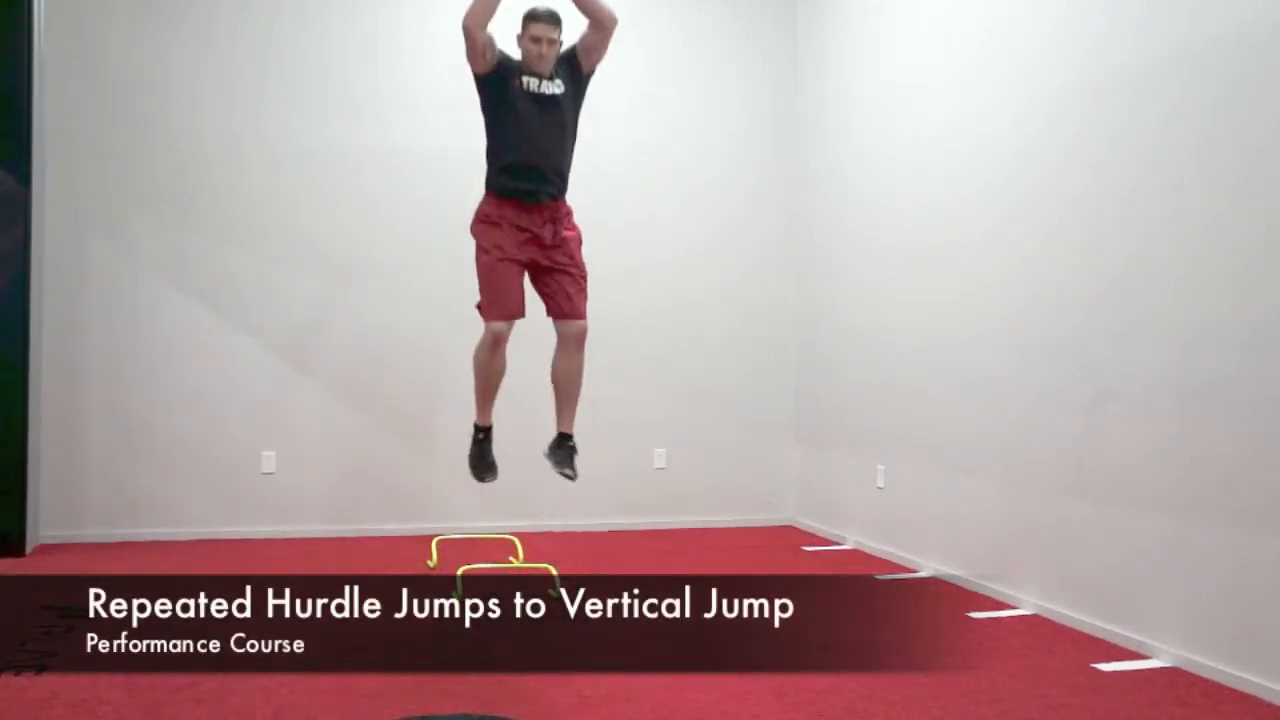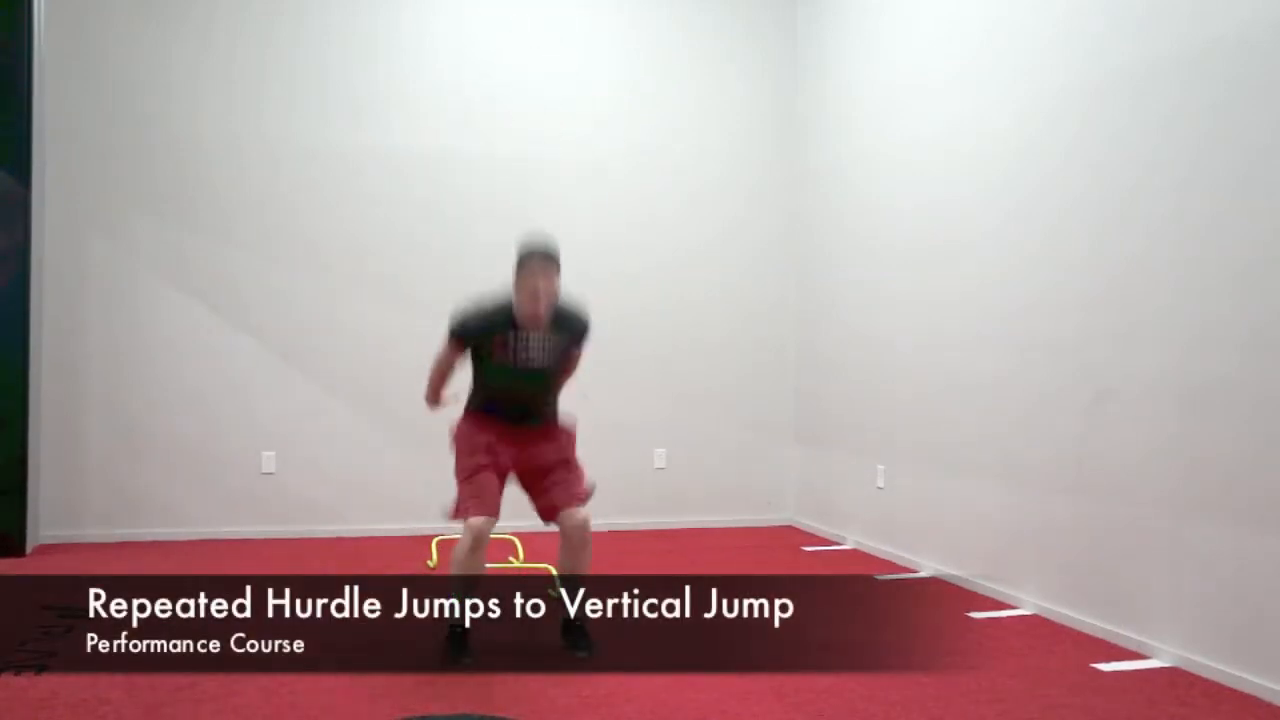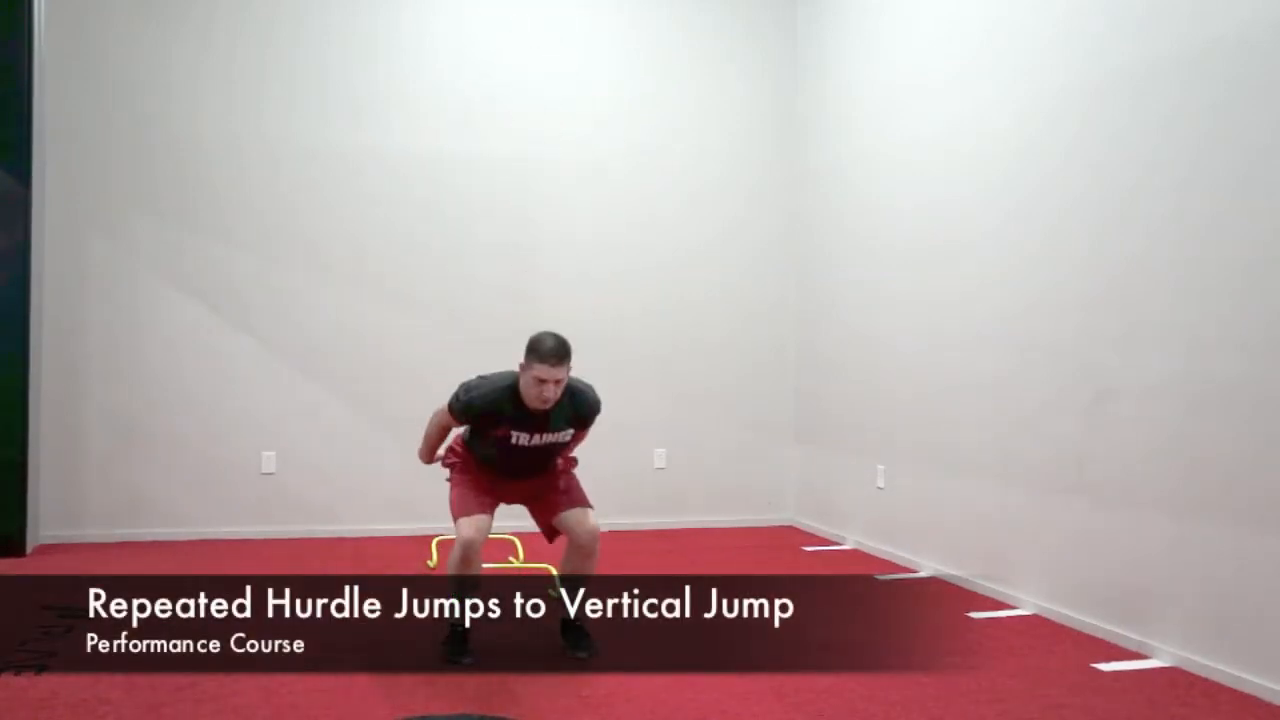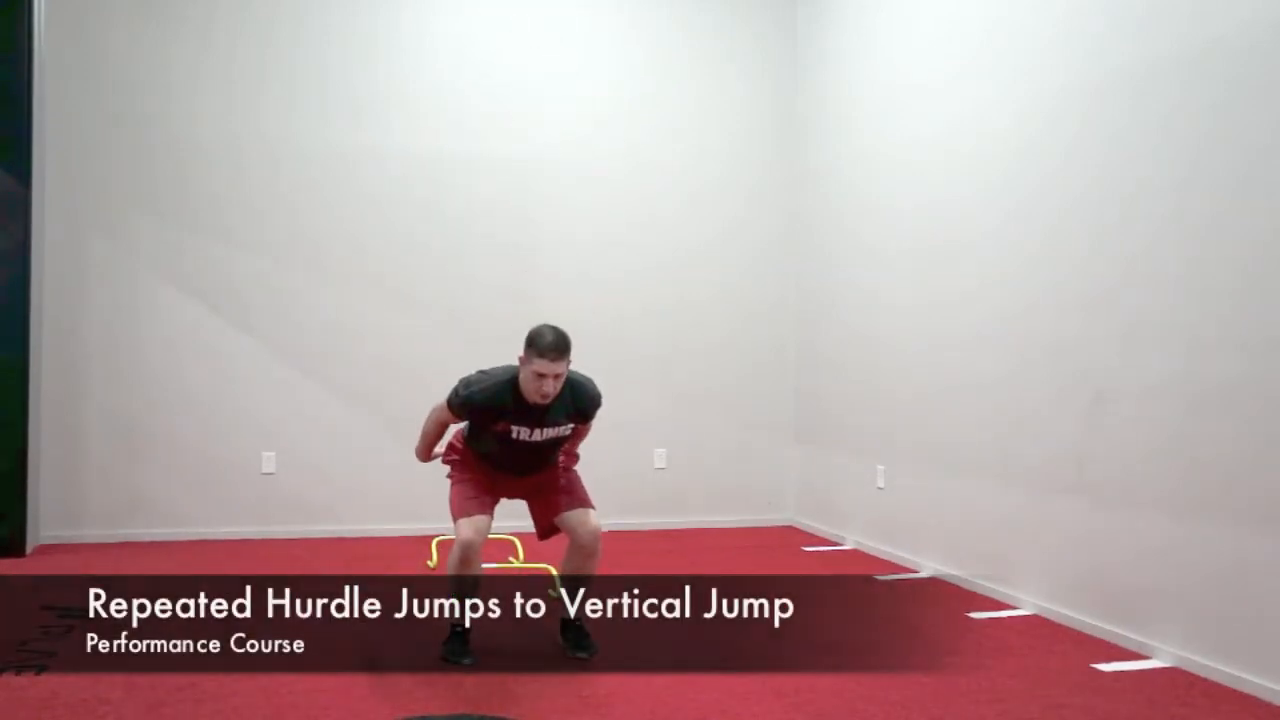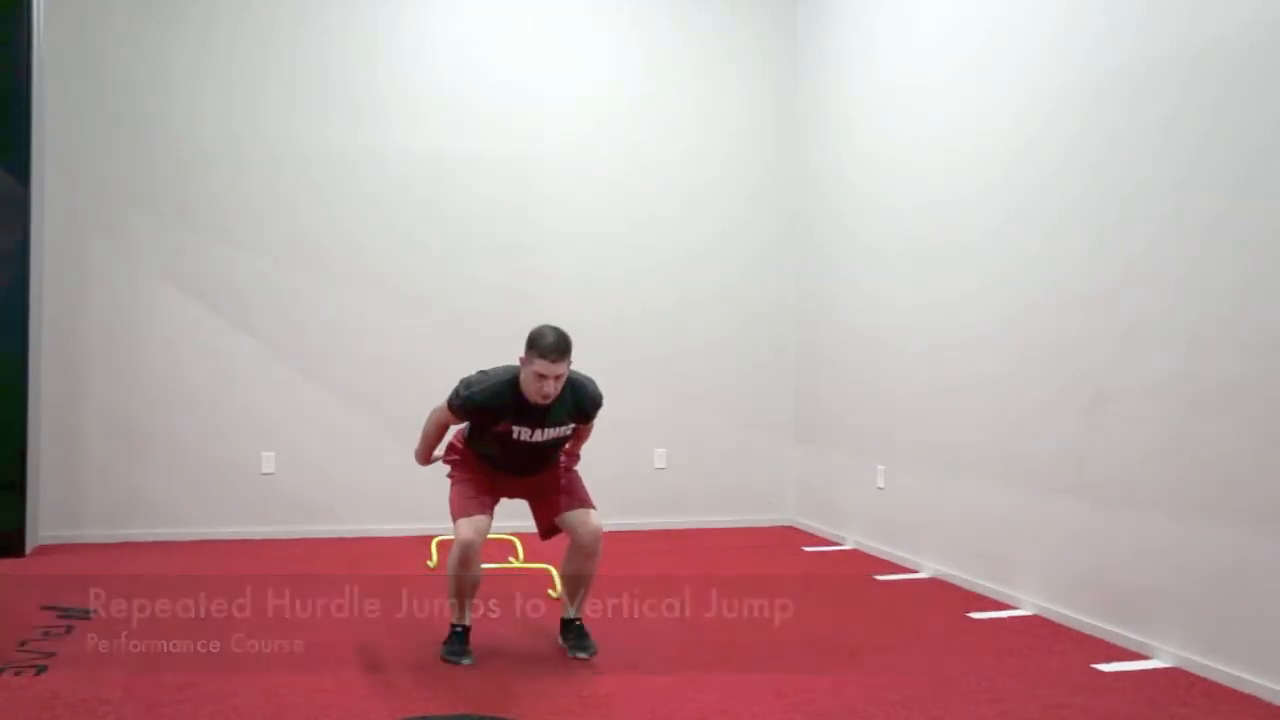
dt=0.4s
person 1, frame 1
left shoulder: (571, 73)
right shoulder: (499, 73)
left hip: (556, 220)
right hip: (502, 220)
left knee: (574, 331)
right knee: (497, 331)
left ankle: (564, 439)
right ankle: (482, 433)
person 1, frame 2
left shoulder: (572, 323)
right shoulder: (482, 322)
right elbow: (450, 355)
right wrist: (433, 394)
left hip: (544, 436)
right hip: (486, 434)
left knee: (577, 524)
right knee: (477, 529)
left ankle: (572, 618)
right ankle: (458, 626)
person 1, frame 3
left shoulder: (583, 401)
right shoulder: (485, 395)
right elbow: (442, 418)
left wrist: (561, 455)
right wrist: (426, 455)
left hip: (544, 470)
right hip: (479, 468)
left knee: (588, 533)
right knee: (470, 538)
left ankle: (571, 621)
right ankle: (459, 627)
person 1, frame 4
left shoulder: (584, 395)
right shoulder: (484, 391)
right elbow: (441, 415)
left wrist: (567, 453)
right wrist: (424, 453)
left hip: (545, 466)
right hip: (480, 464)
left knee: (589, 532)
right knee: (469, 539)
left ankle: (571, 621)
right ankle: (459, 627)
person 1, frame 5
left shoulder: (584, 394)
right shoulder: (485, 391)
right elbow: (441, 416)
left wrist: (571, 454)
right wrist: (423, 455)
left hip: (546, 466)
right hip: (480, 464)
left knee: (590, 532)
right knee: (468, 539)
left ankle: (571, 621)
right ankle: (459, 627)
